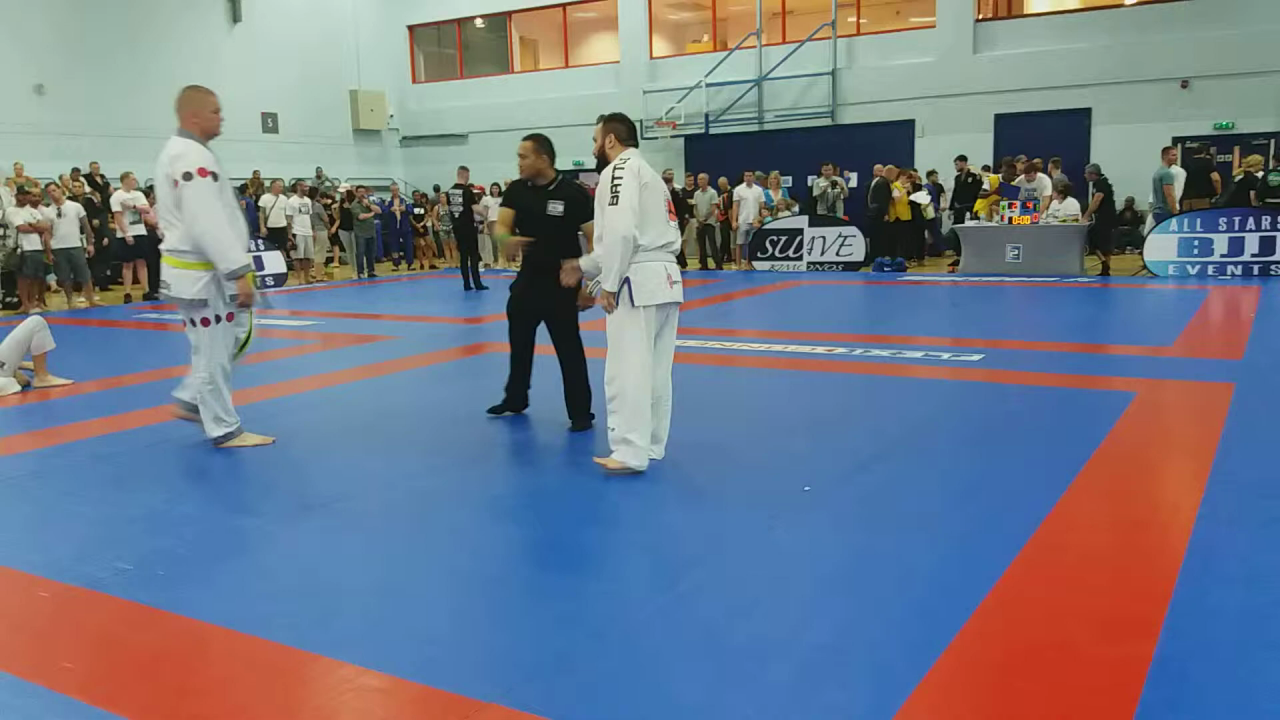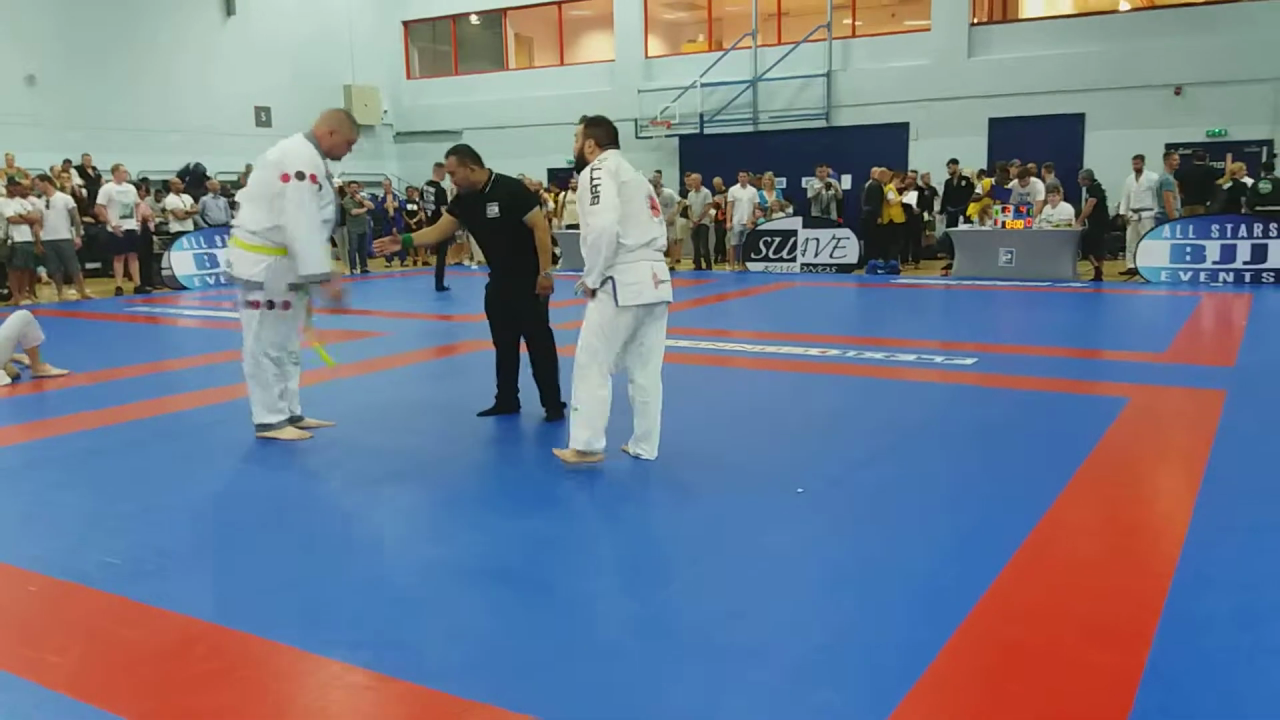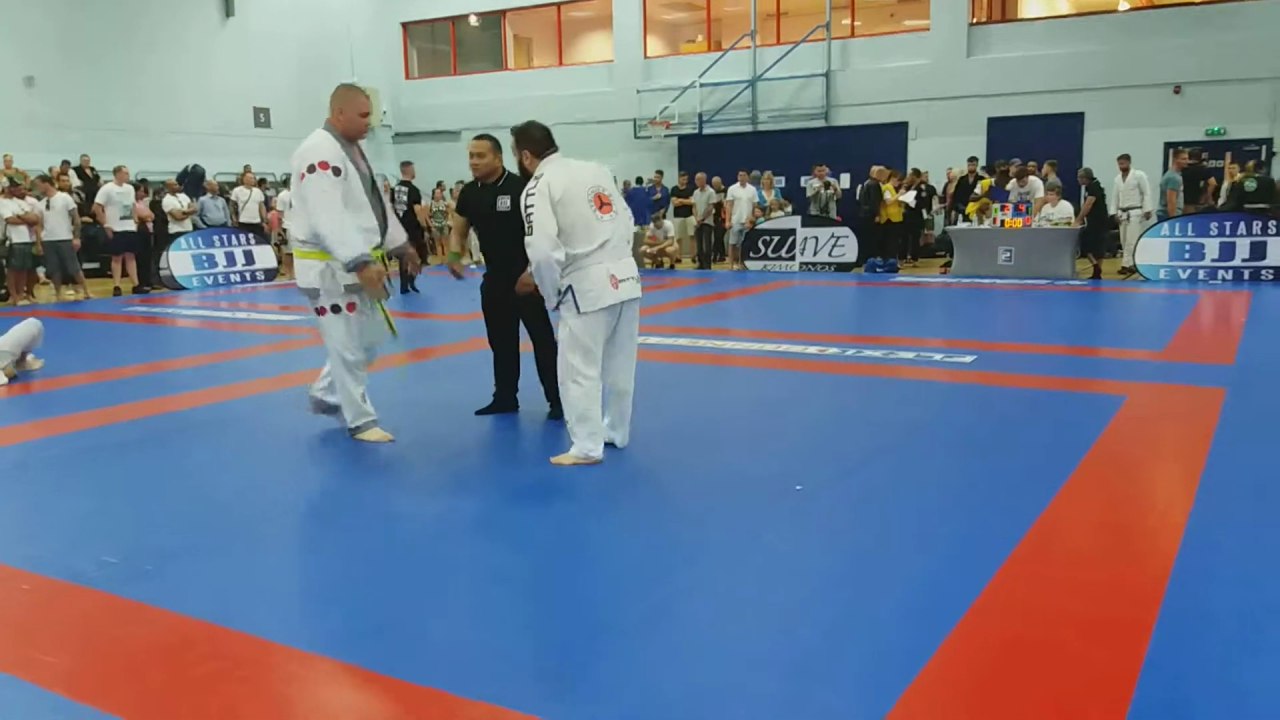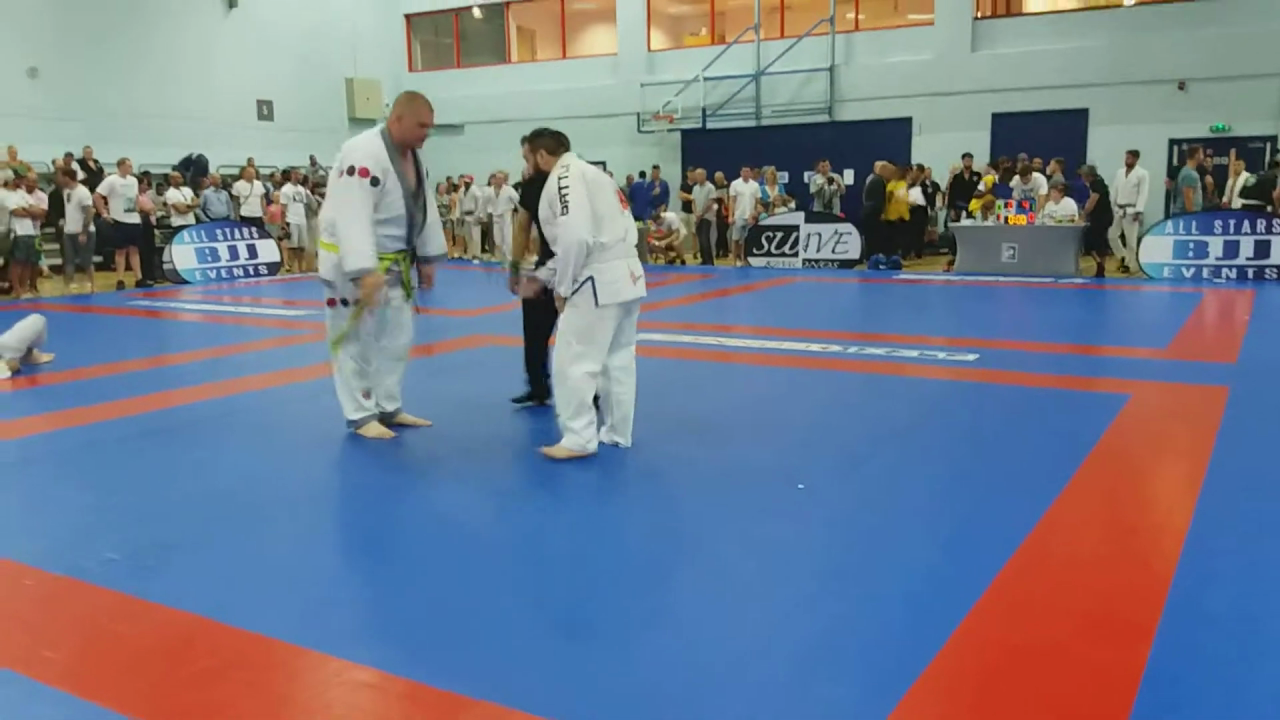
dt=0.7s
person 1, frame 1
left shoulder: (181, 151)
right shoulder: (192, 157)
right elbow: (207, 225)
left wrist: (234, 269)
right wrist: (239, 273)
left hip: (208, 270)
right hip: (203, 275)
left knee: (227, 344)
right knee: (214, 354)
left ankle: (191, 399)
right ankle: (224, 429)
person 1, frame 2
left shoulder: (305, 156)
right shoulder: (302, 159)
right elbow: (301, 225)
left wrist: (314, 273)
right wrist: (324, 276)
left hip: (278, 260)
right hip: (264, 262)
left knee: (286, 342)
right knee: (267, 344)
left ankle: (287, 413)
right ankle: (269, 419)
person 1, frame 3
left shoulder: (352, 149)
right shoulder: (318, 153)
left elbow: (376, 202)
right elbow: (328, 216)
left wrist: (399, 244)
right wrist: (362, 263)
left hip: (361, 262)
right hip: (330, 267)
left knee: (367, 337)
right knee: (348, 346)
left ankle: (327, 395)
right ankle: (360, 420)
person 1, frame 4
left shoulder: (413, 155)
right shoulder: (363, 154)
left elbow: (424, 209)
right elbow: (352, 218)
left wrist: (427, 259)
right wrist: (365, 271)
left hip: (393, 263)
right hip: (350, 259)
left knee: (397, 337)
right knee: (355, 341)
left ankle: (388, 408)
right ankle: (361, 416)
person 2, frame 1
left shoulder: (621, 169)
right shoulder: (647, 172)
left elbow: (621, 231)
left wrist: (609, 284)
right wrist: (585, 267)
left hip: (638, 281)
right hip: (665, 278)
left knee: (627, 369)
right knee: (655, 369)
left ankle: (631, 452)
right ankle: (652, 444)
person 2, frame 2
left shoulder: (599, 170)
right shoulder: (633, 175)
left elbow: (604, 227)
left wrist: (591, 278)
left hip: (622, 282)
right hip: (655, 278)
left knee: (593, 363)
right knee: (645, 369)
left ankle: (586, 445)
right ankle: (644, 444)
person 2, frame 3
left shoulder: (538, 187)
right shoulder: (597, 168)
left elbow: (544, 253)
right elbow: (625, 219)
left wrist: (552, 295)
left hip: (587, 286)
right hip: (625, 275)
left knee: (579, 370)
right knee: (620, 364)
left ankle: (587, 446)
right ankle: (616, 431)
person 2, frame 4
left shoulder: (564, 176)
right shoulder: (587, 172)
left elbow: (575, 237)
left wrist: (563, 287)
right wrist: (543, 276)
left hip: (600, 281)
right hip: (627, 274)
left knee: (573, 361)
right knee: (619, 359)
left ankle: (579, 438)
right ankle: (617, 432)
person 3, frame 1
left shoulder: (572, 194)
right shoulder: (517, 190)
left elbow: (595, 239)
right elbow: (501, 224)
right wrist: (508, 238)
left hip: (561, 284)
right hip: (528, 279)
left knee: (569, 349)
right knee: (519, 343)
left ankle: (580, 413)
right ankle: (515, 399)
person 3, frame 2
left shoulder: (511, 190)
right shoulder: (464, 199)
left elbow: (541, 227)
right elbow: (439, 231)
left wrist: (545, 273)
right wrist: (404, 241)
left hip: (529, 278)
right hip: (499, 279)
left knee: (538, 340)
right knee: (504, 343)
left ankle: (553, 403)
right ankle: (507, 400)
person 3, frame 3
left shoulder: (520, 187)
right shoulder: (469, 192)
right elbow: (458, 231)
left wrist: (531, 270)
right wrist: (454, 255)
left hip: (526, 278)
right hip: (494, 278)
left knee: (542, 338)
right knee: (501, 343)
left ankle: (557, 400)
right ankle: (505, 398)
person 3, frame 4
right shoulder: (531, 185)
right elbow: (523, 225)
right wrist: (515, 266)
right hip: (545, 268)
right knee: (534, 331)
right ankle: (538, 388)
